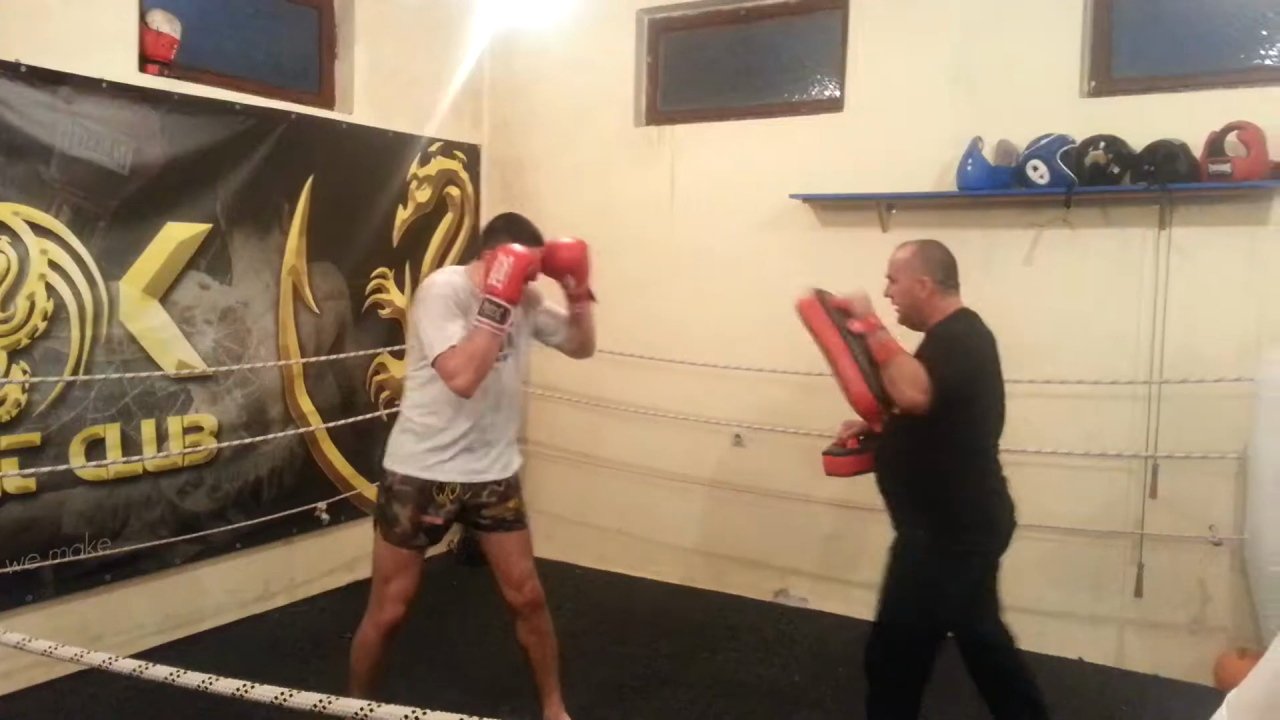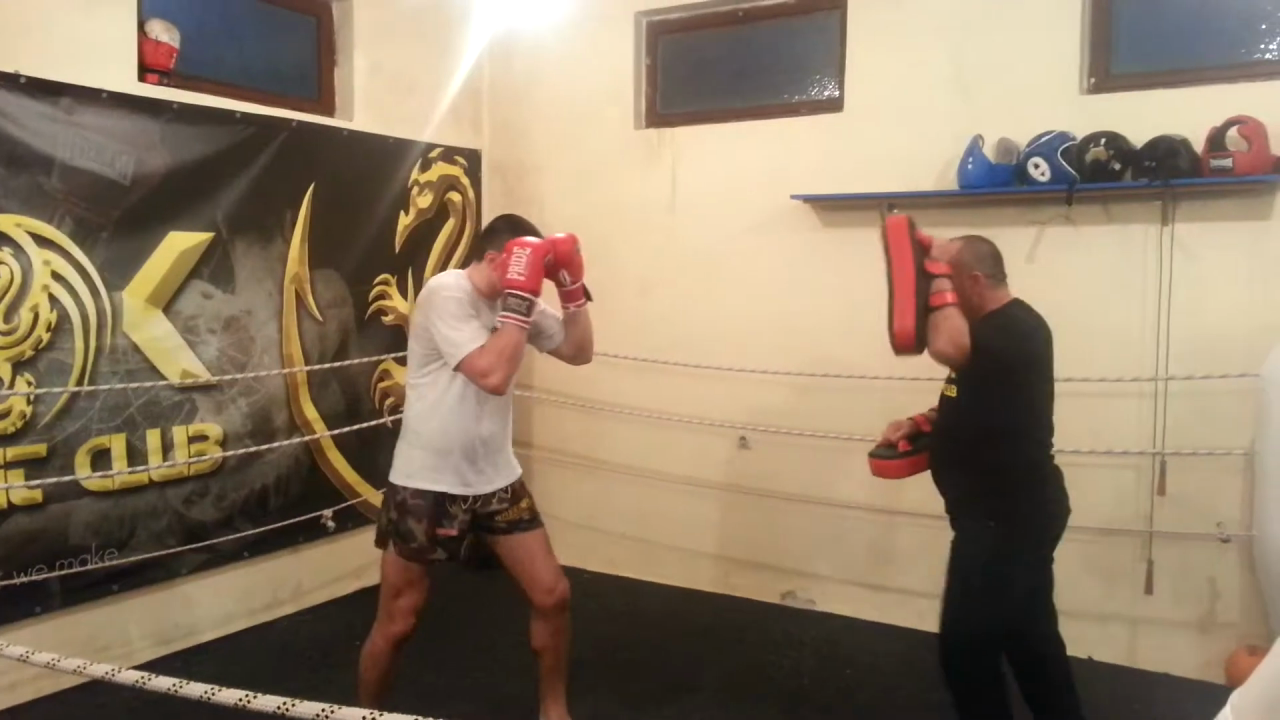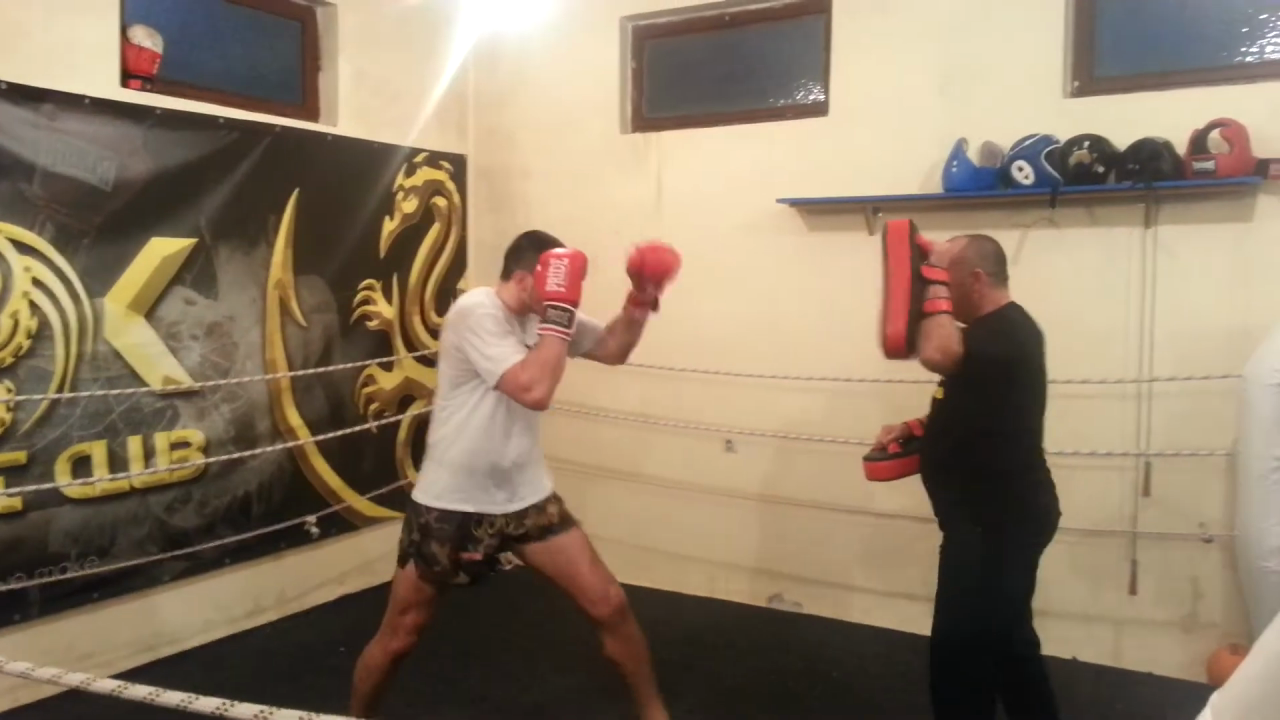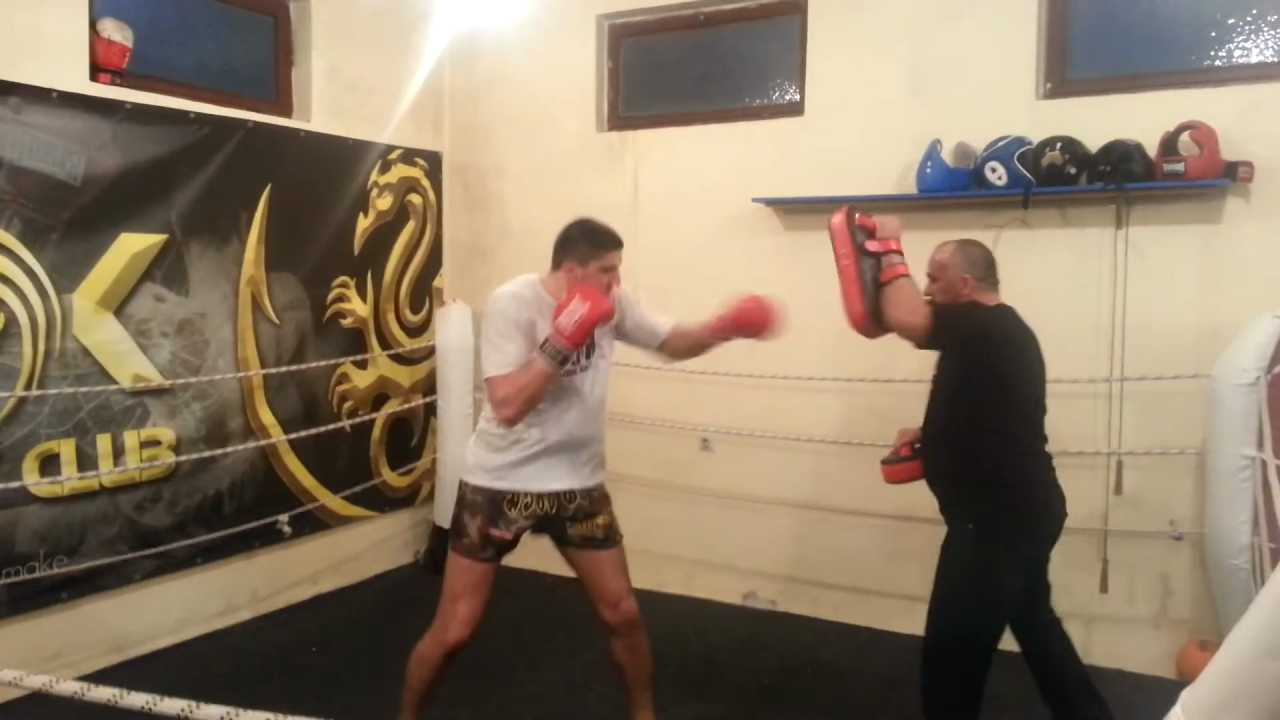
dt=0.3s
person 1, frame 1
left shoulder: (522, 297)
right shoulder: (442, 290)
left elbow: (580, 345)
right elbow: (463, 378)
left wrist: (577, 286)
right wrist: (498, 303)
left hip: (493, 471)
right hip: (420, 471)
left knee: (527, 596)
right knee: (389, 611)
person 1, frame 2
left shoulder: (512, 298)
right shoulder: (446, 294)
left elbow: (578, 352)
right elbow: (493, 376)
left wrist: (572, 287)
right wrist: (520, 298)
left hip: (497, 480)
right hip: (427, 484)
left knee: (552, 594)
right knee: (398, 622)
person 1, frame 3
left shoulder: (548, 313)
right shoulder: (475, 313)
left elbow: (611, 349)
right elbow: (535, 394)
left wrist: (644, 294)
right wrist: (557, 312)
left hip: (525, 496)
right hip: (450, 504)
left knee: (609, 606)
right knee: (399, 636)
person 1, frame 4
left shoulder: (611, 301)
right shoulder: (511, 302)
left elbow: (673, 344)
right elbow: (506, 407)
left wrist: (726, 325)
right wrist: (560, 343)
left hip: (577, 485)
right hip: (499, 483)
left knee: (622, 615)
right knee: (453, 630)
person 2, frame 1
left shoulder: (960, 340)
right shoulder: (953, 336)
left elbow: (913, 394)
left wrist: (873, 329)
right wrist: (874, 425)
left hip: (946, 529)
right hip: (969, 521)
left knee: (896, 650)
right knee: (980, 633)
person 2, frame 2
left shoulder: (1018, 328)
right shoulder: (995, 329)
left elbow: (947, 347)
right elbow: (974, 408)
left wrist: (937, 275)
right wrist: (919, 423)
left hip: (1008, 517)
right hip: (1012, 513)
left knee: (967, 642)
right knee: (1028, 633)
person 2, frame 3
left shoulder: (1008, 331)
right shoulder: (995, 330)
left elbow: (938, 355)
left wrist: (935, 292)
right wrist: (914, 429)
left hip: (997, 520)
right hip: (1002, 514)
left knee: (960, 650)
right knee: (1006, 636)
person 2, frame 4
left shoulder: (981, 327)
right shoulder: (1000, 330)
left elbow: (907, 320)
left wrist: (888, 251)
right wrist: (929, 432)
left hip: (996, 516)
right hip: (1019, 507)
left knee: (955, 644)
right knee: (1033, 621)
